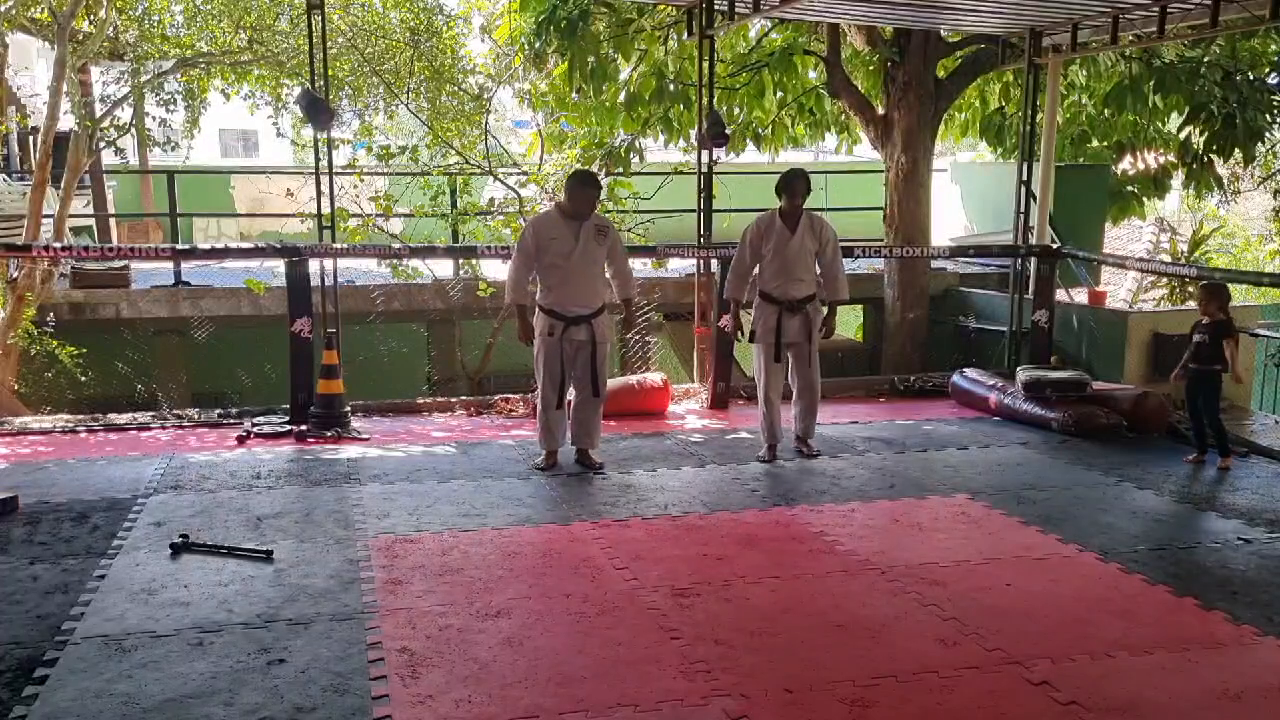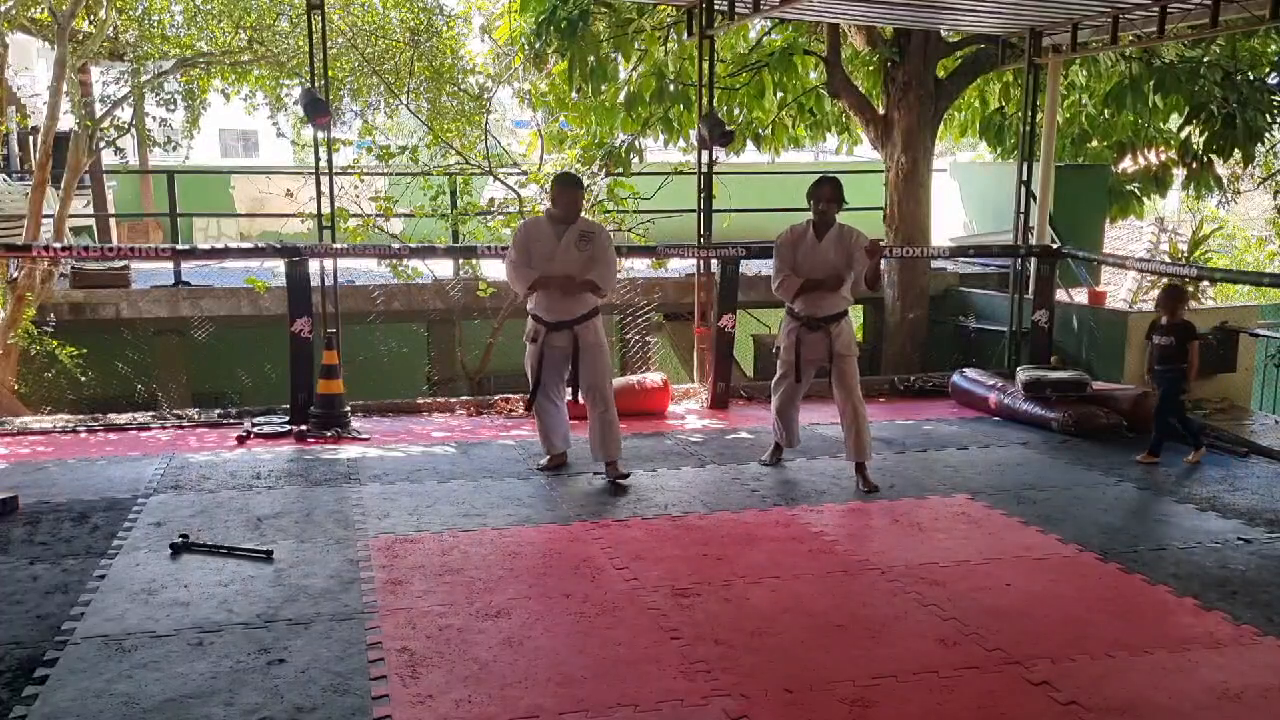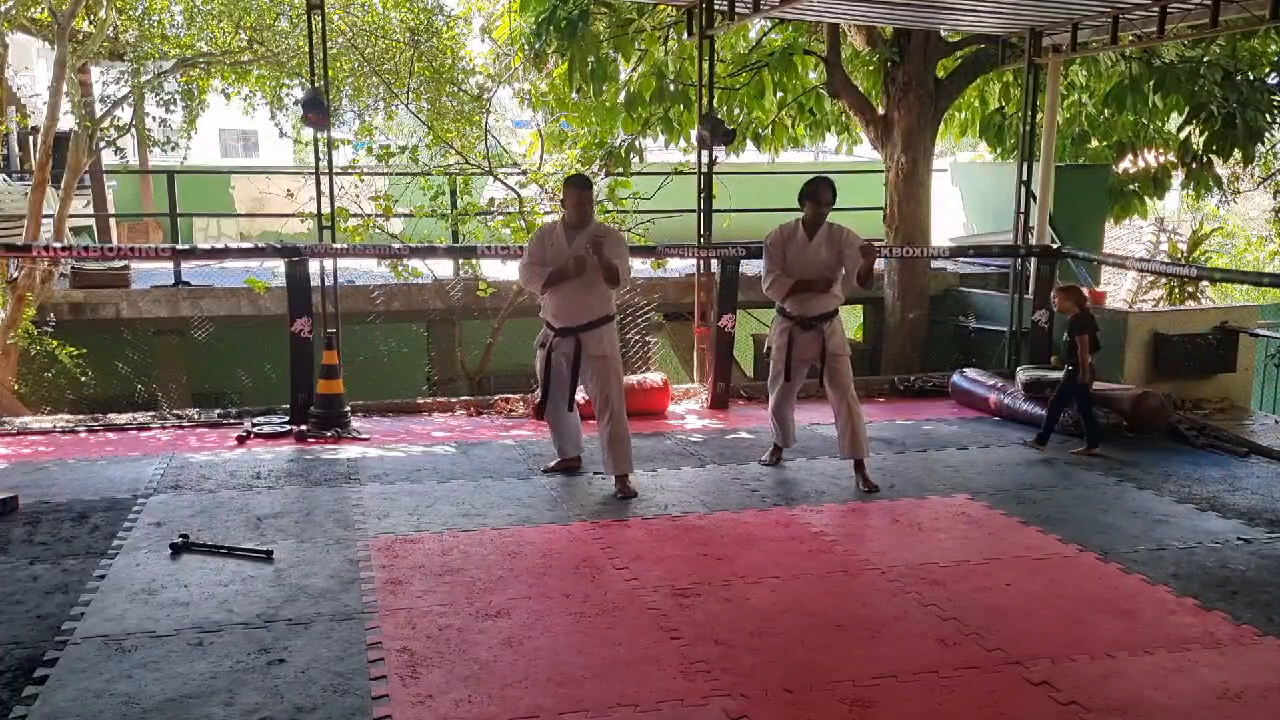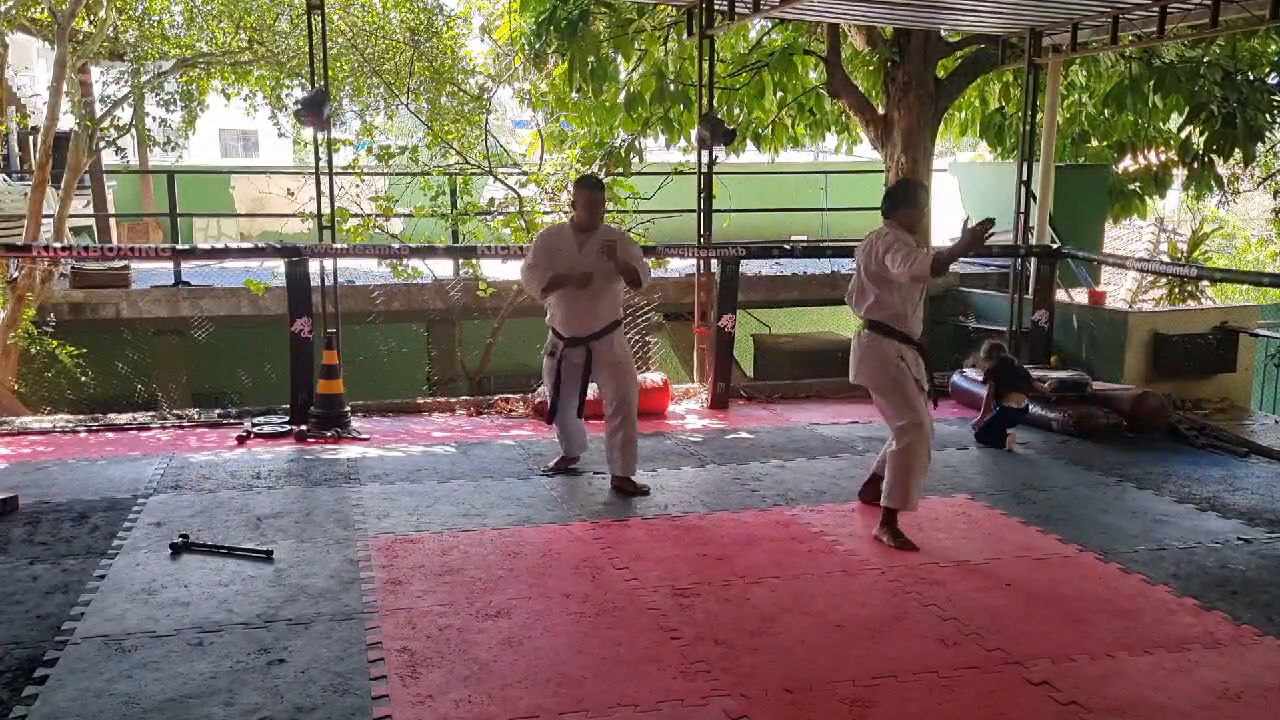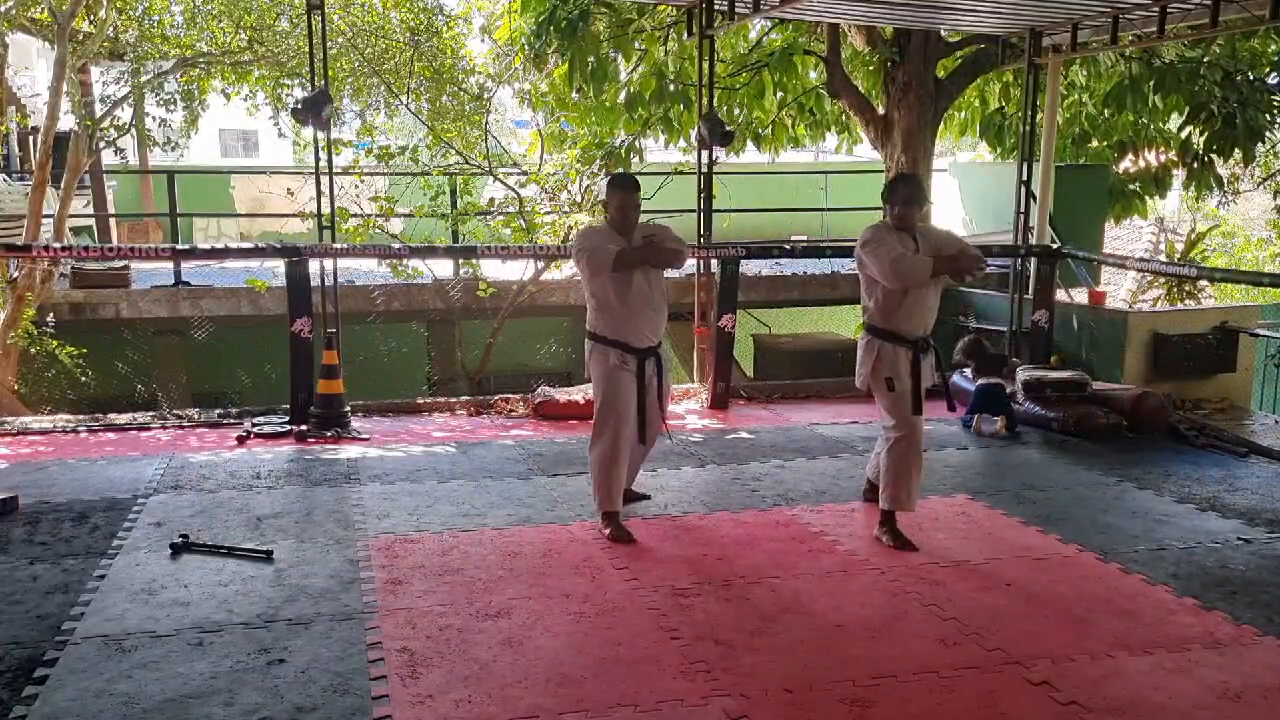
dt=1s
person 1, frame 1
left shoulder: (820, 227)
right shoulder: (761, 227)
left elbow: (834, 273)
right elbow: (741, 270)
left wrist: (831, 314)
right wrist: (735, 313)
left hip: (807, 312)
right hip: (770, 312)
left knee: (808, 383)
right knee: (769, 384)
left ankle: (801, 436)
right ankle: (771, 442)
person 1, frame 2
left shoulder: (852, 239)
right shoulder: (790, 238)
left elbow: (869, 284)
right elbow: (781, 284)
left wrist: (874, 263)
right wrist: (821, 284)
left hip: (836, 329)
right hip: (798, 328)
left knee: (851, 398)
right knee: (784, 395)
left ankle: (861, 469)
right ankle: (780, 443)
person 1, frame 3
left shoulder: (842, 237)
right shoulder: (780, 237)
left elbow: (861, 279)
right elbow: (772, 284)
left wrist: (868, 263)
right wrist: (811, 285)
left hip: (827, 328)
right hip: (789, 327)
left knee: (844, 396)
right knee: (781, 394)
left ankle: (859, 468)
right ankle: (779, 444)
person 1, frame 4
left shoulder: (887, 241)
right shoulder: (892, 240)
right elbow: (916, 265)
right wrist: (962, 247)
left hip: (895, 349)
right hip: (886, 351)
left knee: (910, 429)
right knee: (915, 433)
left ankle: (874, 486)
right ankle: (887, 523)
person 1, frame 5
left shoulder: (929, 236)
right shoulder: (875, 238)
left elbow: (972, 259)
right elbow: (900, 269)
left wrist: (952, 265)
right wrist: (947, 264)
left hip: (915, 349)
right hip: (886, 350)
left knee: (899, 425)
right knee: (906, 431)
left ankle: (874, 485)
right ankle: (887, 523)
person 2, frame 1
left shoulder: (604, 227)
right shoulder: (539, 226)
left elbow: (620, 270)
right elbow: (519, 274)
left wrist: (628, 310)
right wrist: (522, 319)
left hip: (594, 323)
right hip: (553, 323)
left knee: (592, 391)
right knee: (550, 390)
left ankle: (584, 449)
right ankle: (550, 450)
person 2, frame 2
left shoulder: (595, 232)
right shoulder: (527, 230)
left elbow: (608, 273)
right elbow: (514, 272)
left wrist: (577, 284)
right wrist: (552, 281)
left hip: (585, 326)
right hip: (543, 328)
left knee: (599, 393)
right knee: (545, 394)
left ankle: (610, 460)
right ankle: (557, 452)
person 2, frame 3
left shoulder: (609, 236)
right shoulder: (544, 236)
left elbow: (619, 278)
right elbow: (528, 276)
left wrist: (602, 258)
right wrist: (566, 271)
left hip: (596, 334)
right hip: (556, 334)
left knee: (610, 402)
right knee: (555, 400)
left ankle: (621, 475)
right ankle: (570, 455)
person 2, frame 4
left shoulder: (618, 239)
right shoulder: (550, 238)
left elbow: (640, 278)
right elbow: (531, 278)
left wrist: (620, 263)
right wrist: (566, 279)
left hip: (607, 340)
right hip: (564, 341)
left knee: (623, 405)
right knee: (559, 404)
left ankle: (622, 474)
right ankle: (571, 453)
person 2, frame 5
left shoulder: (654, 233)
right shoulder: (589, 238)
left elbow: (677, 254)
right elbow: (597, 261)
left wrist: (640, 254)
right wrist: (645, 253)
left hip: (650, 352)
right hip: (611, 353)
left knee: (647, 427)
right knee: (613, 430)
left ankle: (622, 486)
right ankle: (609, 514)
